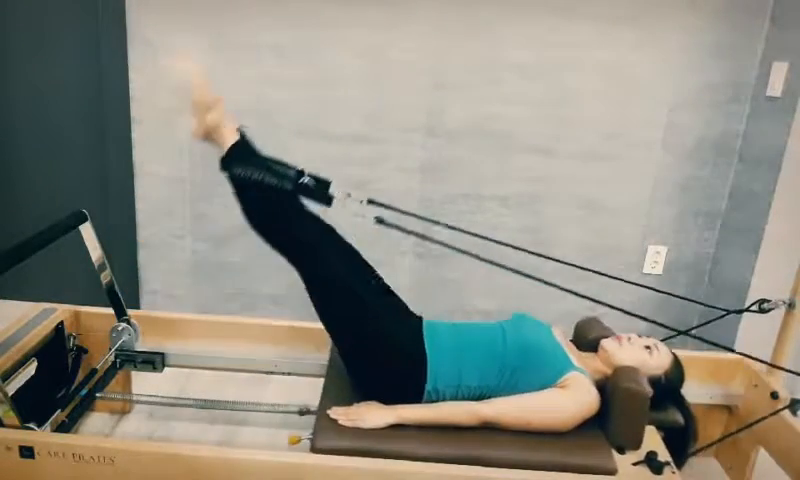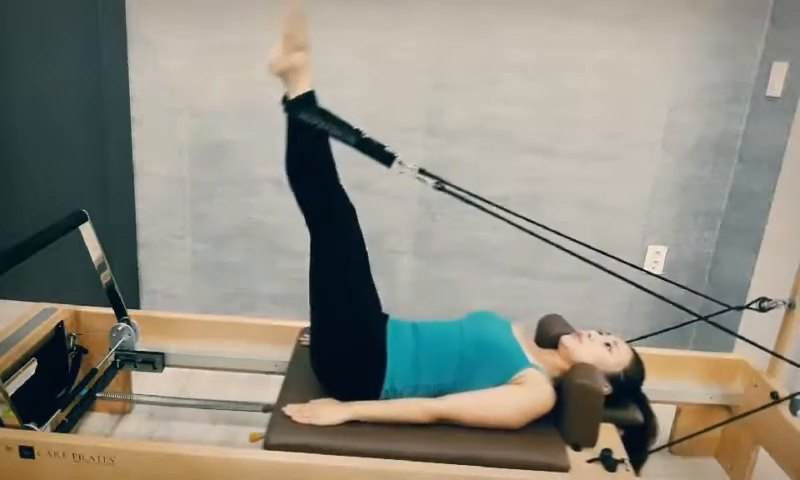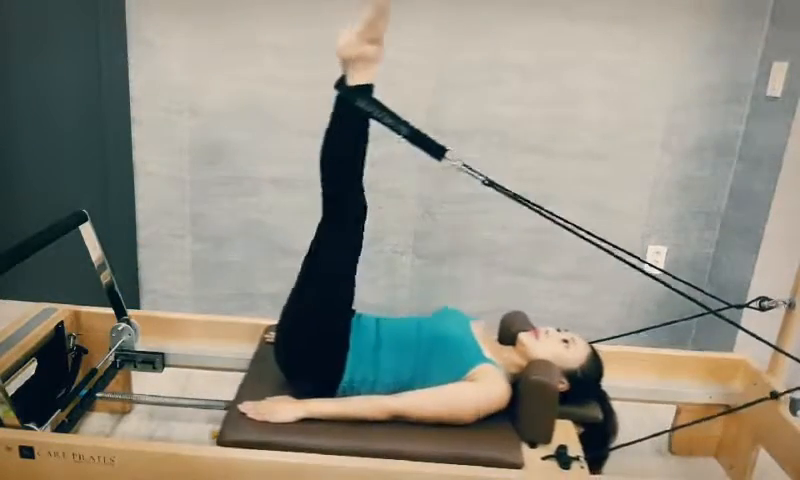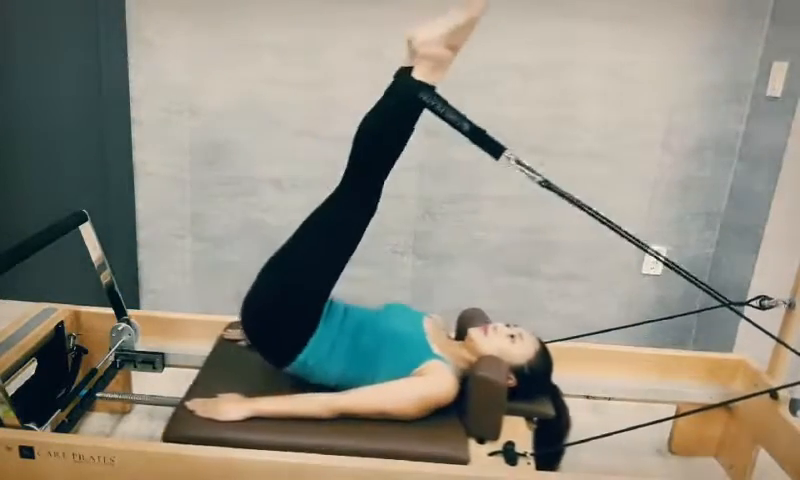
dt=0.4s
person 1, frame 1
left shoulder: (580, 399)
right shoulder: (562, 347)
left elbow: (483, 412)
left wrist: (391, 414)
left hip: (404, 374)
right hip: (415, 338)
left knee: (313, 247)
right knee: (317, 240)
left ankle: (226, 137)
right ankle: (227, 135)
person 1, frame 2
left shoulder: (537, 395)
right shoulder: (519, 342)
left elbow: (439, 410)
left wrist: (346, 411)
left hip: (359, 371)
right hip: (377, 340)
left knee: (333, 221)
right knee: (332, 214)
person 1, frame 3
left shoulder: (493, 390)
right shoulder: (483, 337)
left elbow: (393, 407)
left wrist: (301, 408)
left hip: (319, 362)
right hip: (332, 340)
left knee: (344, 208)
person 1, frame 4
left shoulder: (441, 385)
right shoulder: (435, 330)
left elbow: (340, 405)
left wrist: (248, 406)
left hip: (284, 330)
right hip: (289, 323)
right knee: (362, 186)
